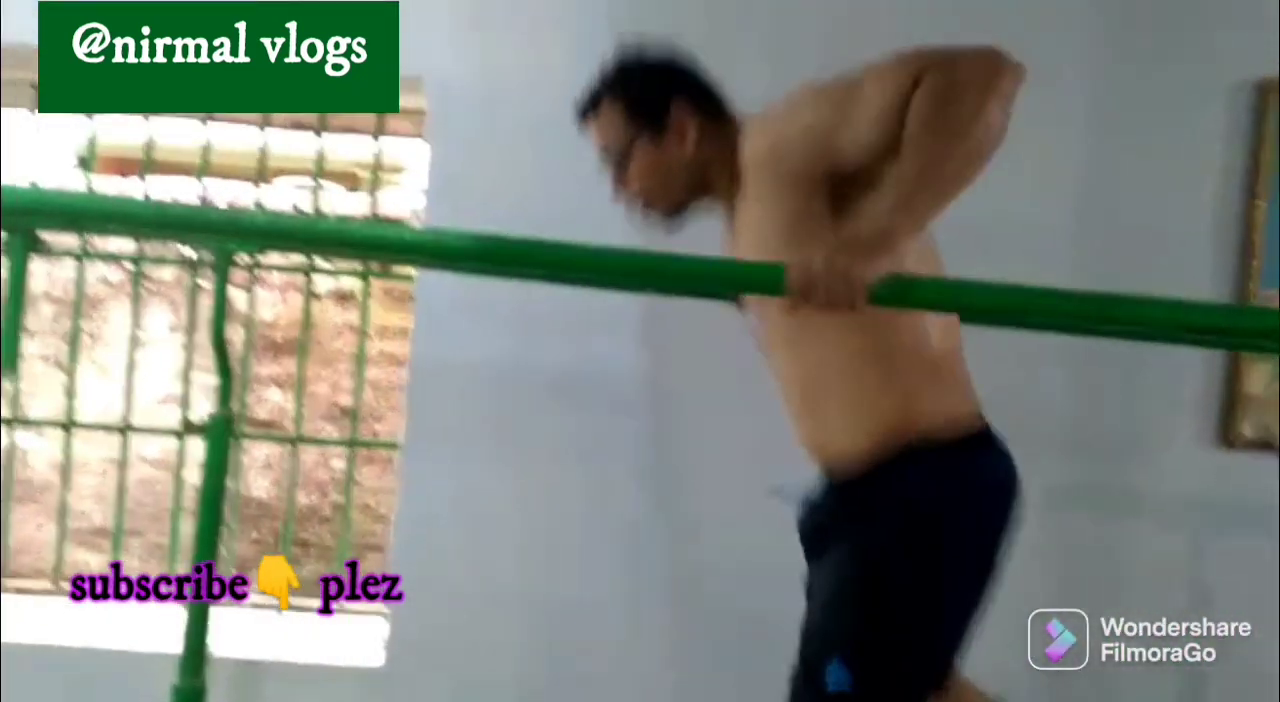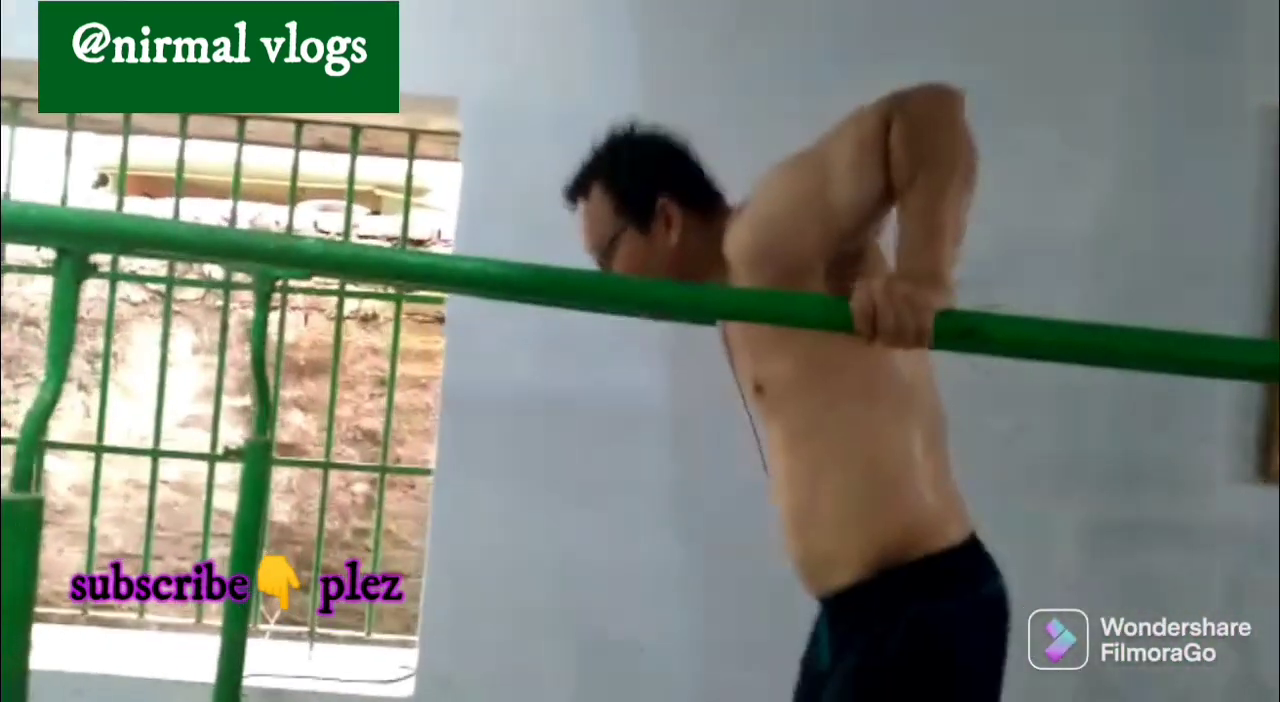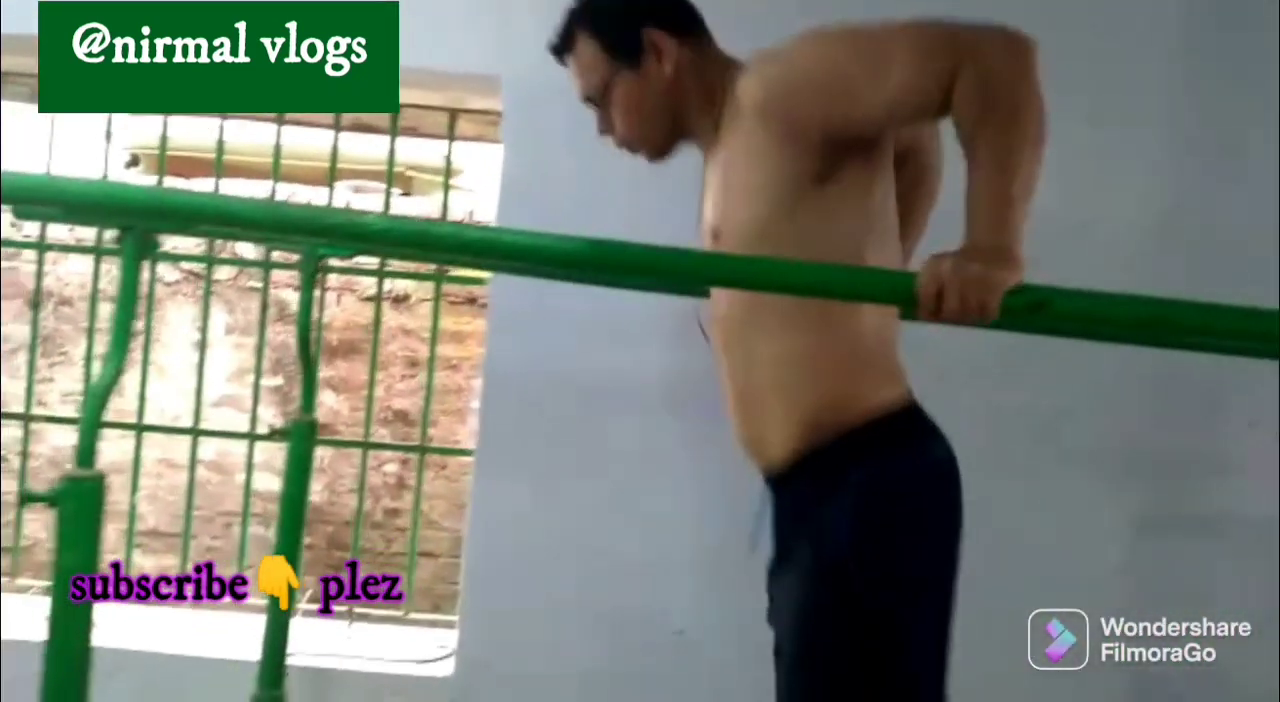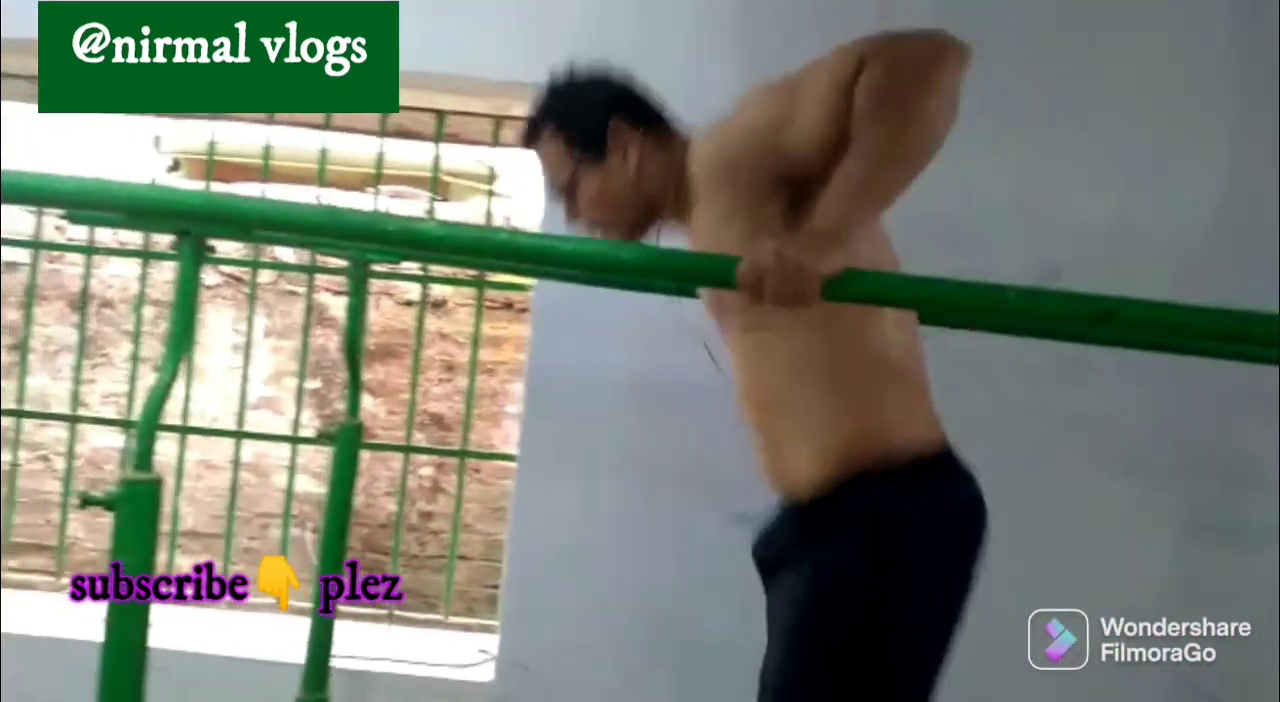
dt=0.2s
person 1, frame 1
left shoulder: (781, 146)
right shoulder: (757, 187)
left elbow: (980, 74)
left wrist: (876, 239)
left hip: (924, 491)
right hip: (877, 493)
person 1, frame 2
left shoulder: (764, 243)
right shoulder: (745, 271)
left elbow: (928, 111)
left wrist: (921, 278)
left hip: (922, 613)
right hip: (865, 610)
person 1, frame 3
left shoulder: (780, 90)
right shoulder: (734, 142)
right elbow: (909, 138)
left wrist: (991, 244)
left hip: (869, 488)
right hip: (821, 492)
person 1, frame 4
left shoulder: (732, 161)
right shoulder: (716, 201)
left elbow: (925, 60)
left wrist: (829, 233)
left hip: (890, 527)
right hip: (835, 528)
